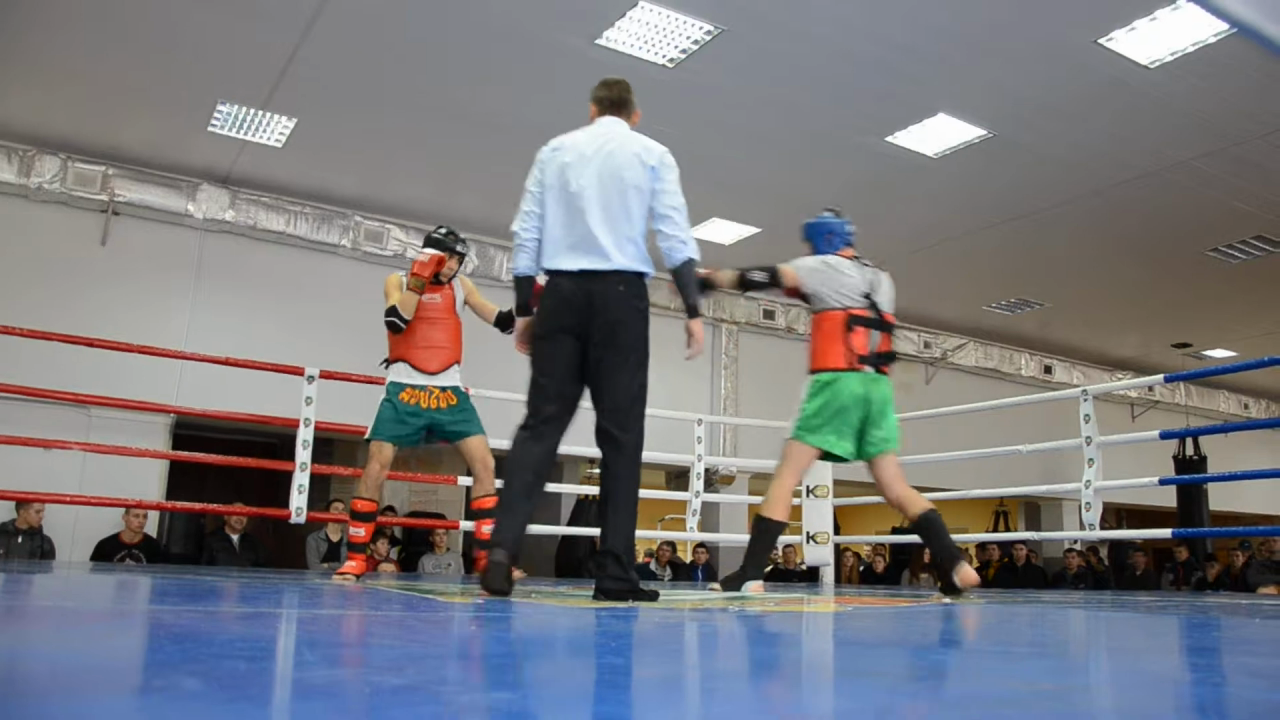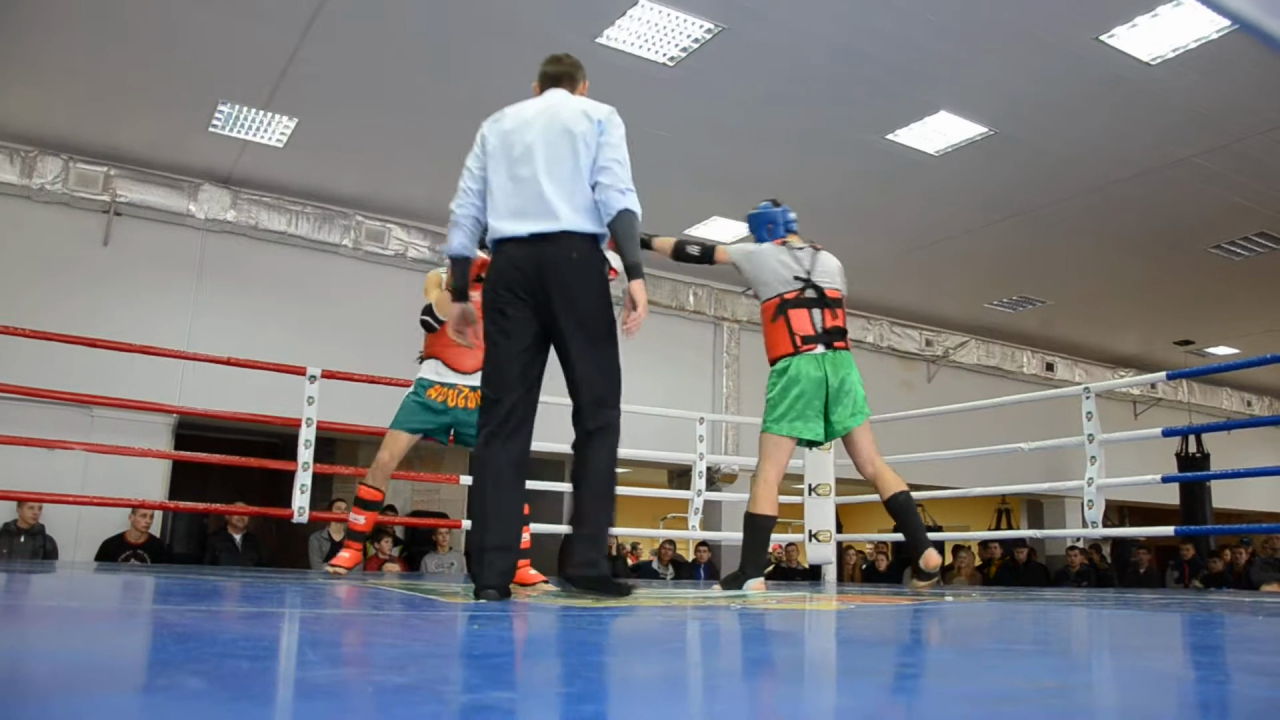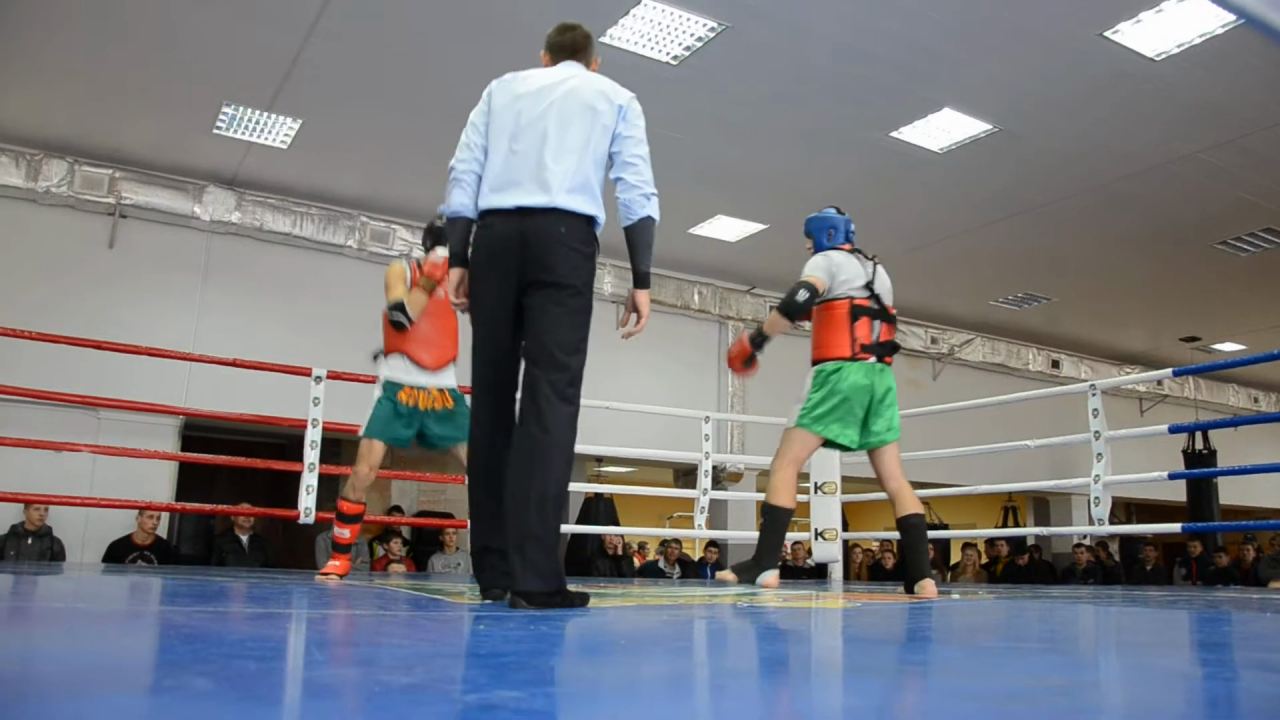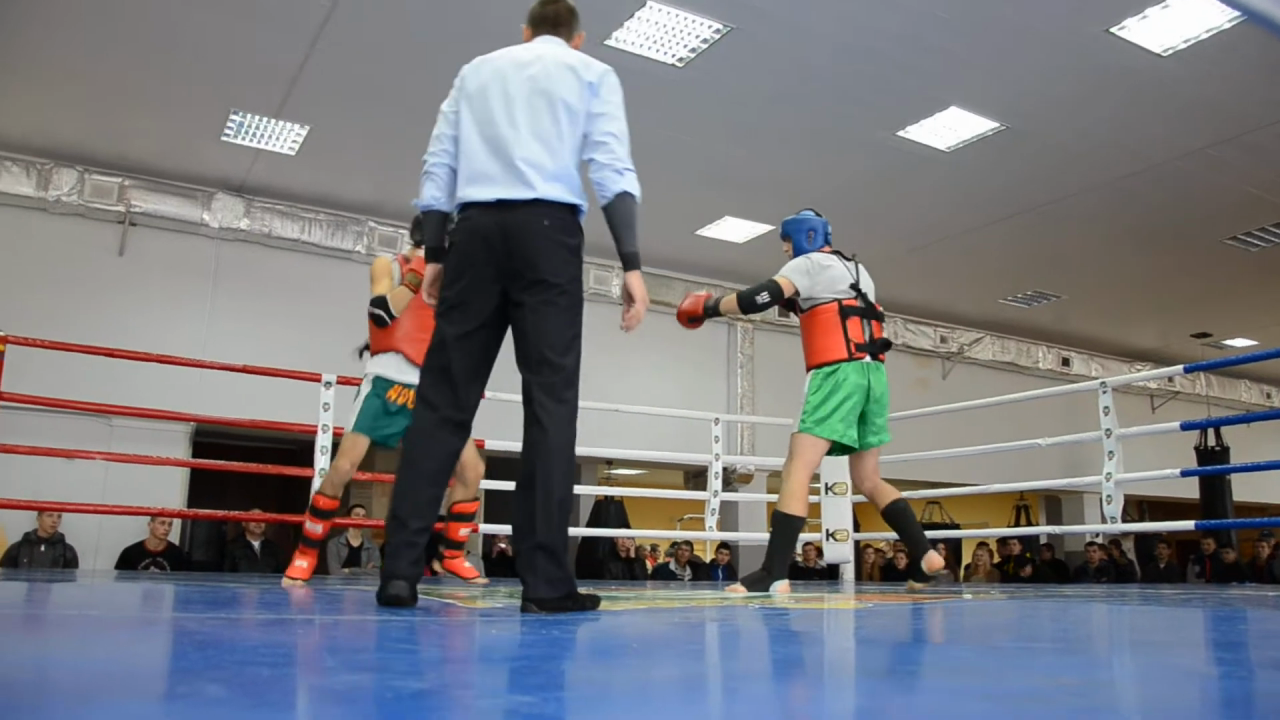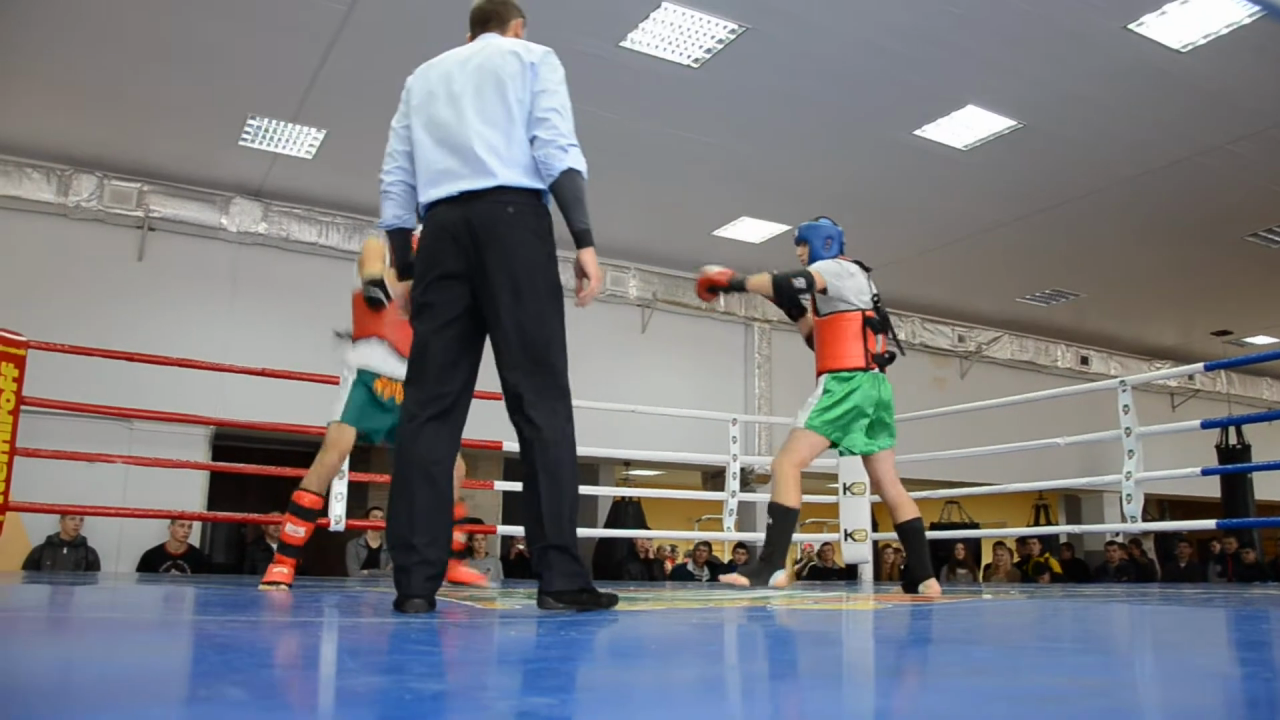
dt=0.4s
person 1, frame 1
left shoulder: (554, 150)
right shoulder: (652, 154)
left elbow: (525, 233)
right elbow: (675, 236)
left wrist: (523, 309)
right wrist: (692, 310)
left hip: (562, 293)
right hip: (619, 293)
left knee: (541, 423)
right knee: (621, 435)
left ankle: (504, 546)
right ankle: (614, 575)
person 1, frame 2
left shoulder: (498, 123)
right shoulder: (599, 116)
left elbow: (465, 211)
right elbow: (616, 193)
left wrist: (460, 293)
right wrist: (634, 273)
left hip: (511, 264)
right hip: (574, 258)
left knee: (504, 414)
right knee: (596, 408)
left ankle: (492, 572)
right ankle: (587, 558)
person 1, frame 3
left shoulder: (503, 88)
right shoulder: (616, 98)
left elbow: (463, 172)
right elbow: (636, 191)
left wrist: (457, 257)
right wrist: (641, 279)
left hip: (496, 234)
right hip: (564, 237)
left knee: (492, 401)
right knee: (552, 396)
left ankle: (492, 568)
right ankle: (533, 575)
person 1, frame 4
left shoulder: (477, 69)
right shoulder: (592, 74)
left elbow: (438, 166)
right elbow: (612, 169)
left wrist: (434, 253)
right wrist: (630, 264)
left hip: (476, 230)
right hip: (547, 230)
left knee: (444, 397)
right knee: (550, 401)
left ankle: (401, 567)
right ankle: (545, 582)
person 1, frame 5
left shoulder: (424, 75)
right shoulder: (534, 58)
left elbow: (396, 181)
right elbow: (556, 148)
left wrist: (404, 270)
right wrist: (583, 239)
left hip: (443, 228)
right hip: (512, 218)
left knee: (431, 401)
right knee: (539, 395)
left ankle: (416, 580)
right ankle: (560, 575)
person 2, frame 1
left shoulder: (821, 267)
right shoulder: (880, 279)
left elbow: (764, 278)
left wrist: (704, 279)
left hip: (835, 383)
right hip: (875, 385)
left knee: (784, 479)
right knee: (895, 489)
left ankle: (749, 574)
right ankle: (955, 569)
person 2, frame 2
left shoulder: (760, 254)
right shoulder: (829, 260)
left elbow: (698, 251)
left wrist: (644, 241)
left hip: (795, 369)
right hip: (840, 363)
left knee: (768, 474)
right knee: (873, 464)
left ankle: (751, 573)
right ankle: (922, 552)
person 2, frame 3
left shoulder: (828, 261)
right shoulder: (877, 273)
left elbow: (798, 298)
left wrist: (754, 339)
right wrist: (816, 309)
left hip: (839, 373)
right hip: (879, 376)
left knee: (784, 464)
right knee: (894, 481)
left ankle: (762, 565)
right ankle: (921, 577)
person 2, frame 4
left shoulder: (809, 264)
right shoulder: (856, 271)
left elbow: (760, 297)
left wrist: (708, 308)
right wrist: (796, 302)
left hip: (836, 374)
right hip: (872, 374)
left knee: (796, 472)
right knee: (867, 480)
left ankle: (774, 574)
right ankle: (924, 554)
person 2, frame 5
left shoulder: (836, 269)
right shoulder: (857, 283)
left elbow: (795, 280)
right elbow: (819, 339)
left wrist: (733, 281)
right wrist: (793, 308)
left hip: (844, 383)
right hip: (873, 385)
left knee: (786, 465)
right knee: (889, 486)
left ankle: (770, 566)
right ankle: (922, 576)
person 3, frame 1
left shoulder: (462, 286)
right shoulder: (398, 281)
left elbow: (504, 324)
right elbow: (395, 323)
right wrist: (420, 277)
left hip: (449, 392)
right hip: (404, 389)
left knee: (484, 464)
right knee: (374, 471)
left ankle: (486, 554)
right ankle: (355, 558)
person 3, frame 2
right shoulder: (439, 278)
right elbow: (430, 321)
right wrist: (462, 276)
left hip: (476, 392)
right hip: (433, 386)
right knee: (384, 461)
left ankle: (518, 563)
right ankle: (353, 547)
person 3, frame 3
right shoulder: (400, 271)
right elbow: (399, 319)
right wrist: (431, 278)
left hip: (443, 392)
right hip: (397, 388)
right knee: (362, 473)
right ankle: (341, 557)
person 3, frame 4
right shoulder: (387, 267)
right elbow: (381, 315)
right wrist: (416, 277)
right hip: (384, 384)
left knee: (472, 467)
right knee: (342, 469)
left ankle: (454, 555)
right ankle: (307, 553)
person 3, frame 5
right shoulder: (377, 249)
right elbow: (377, 296)
right hip: (371, 371)
left knee: (452, 471)
right knee: (330, 459)
left ankle: (451, 562)
right ankle: (283, 561)
